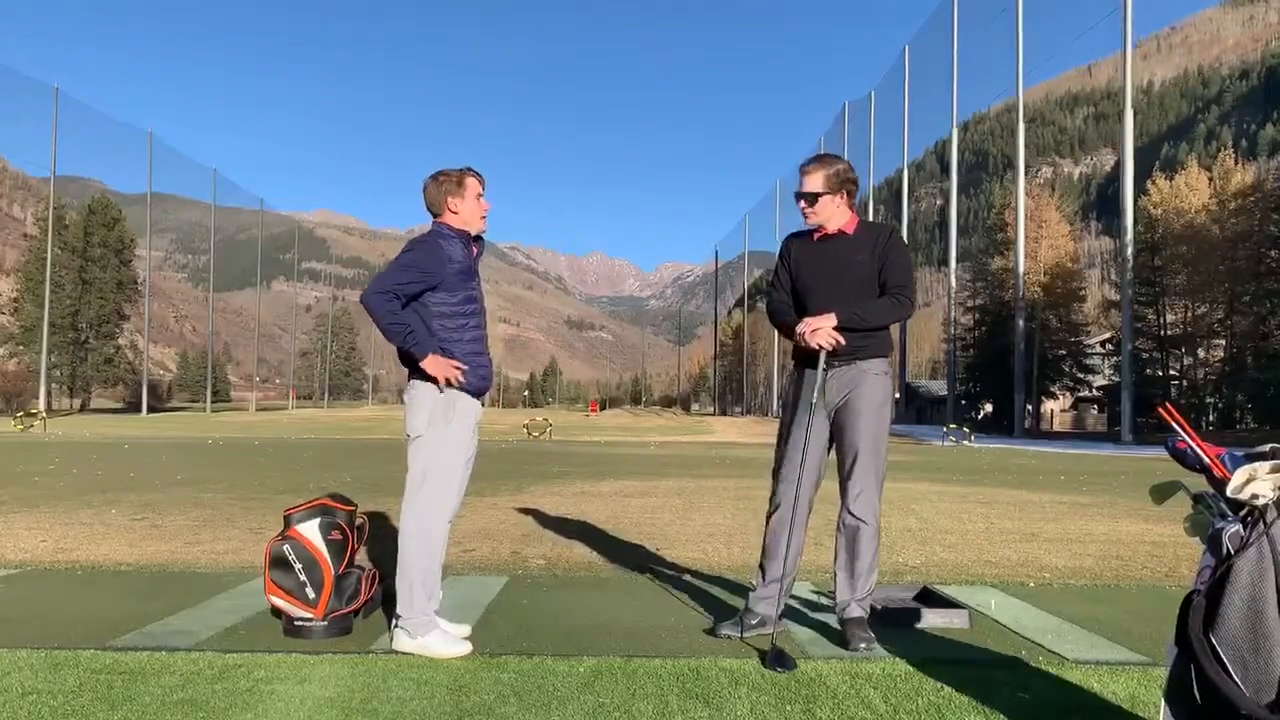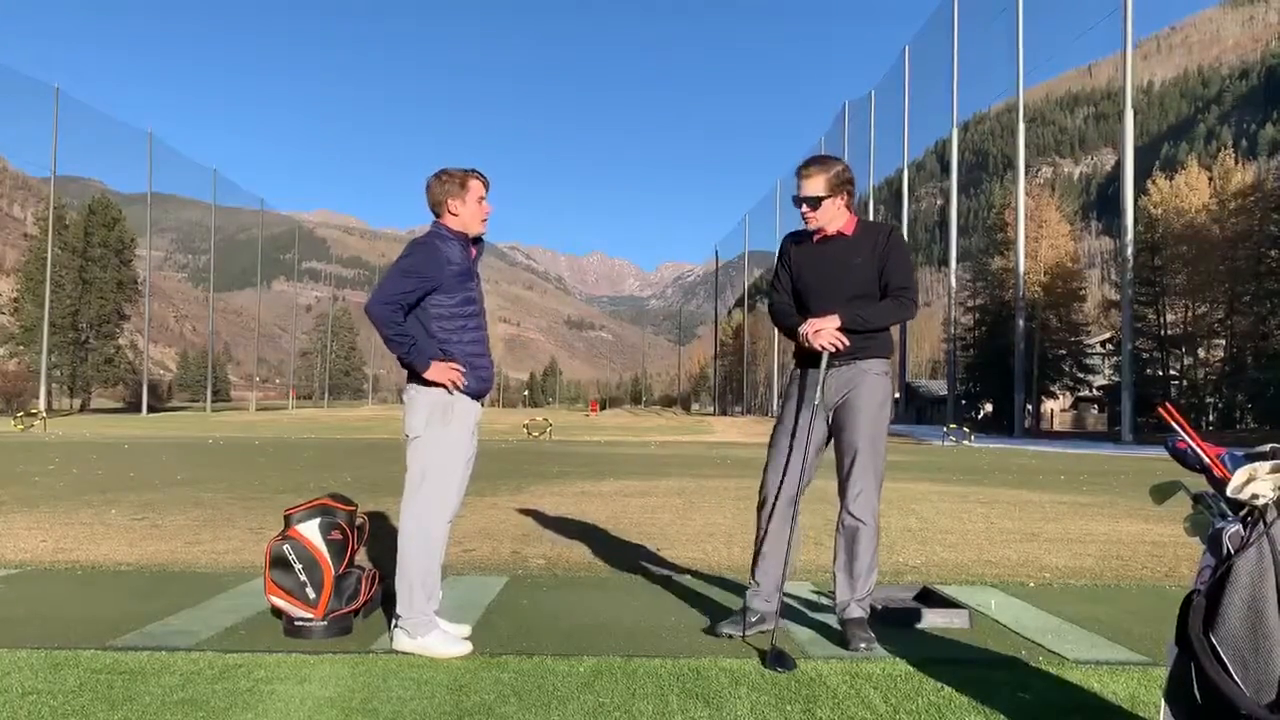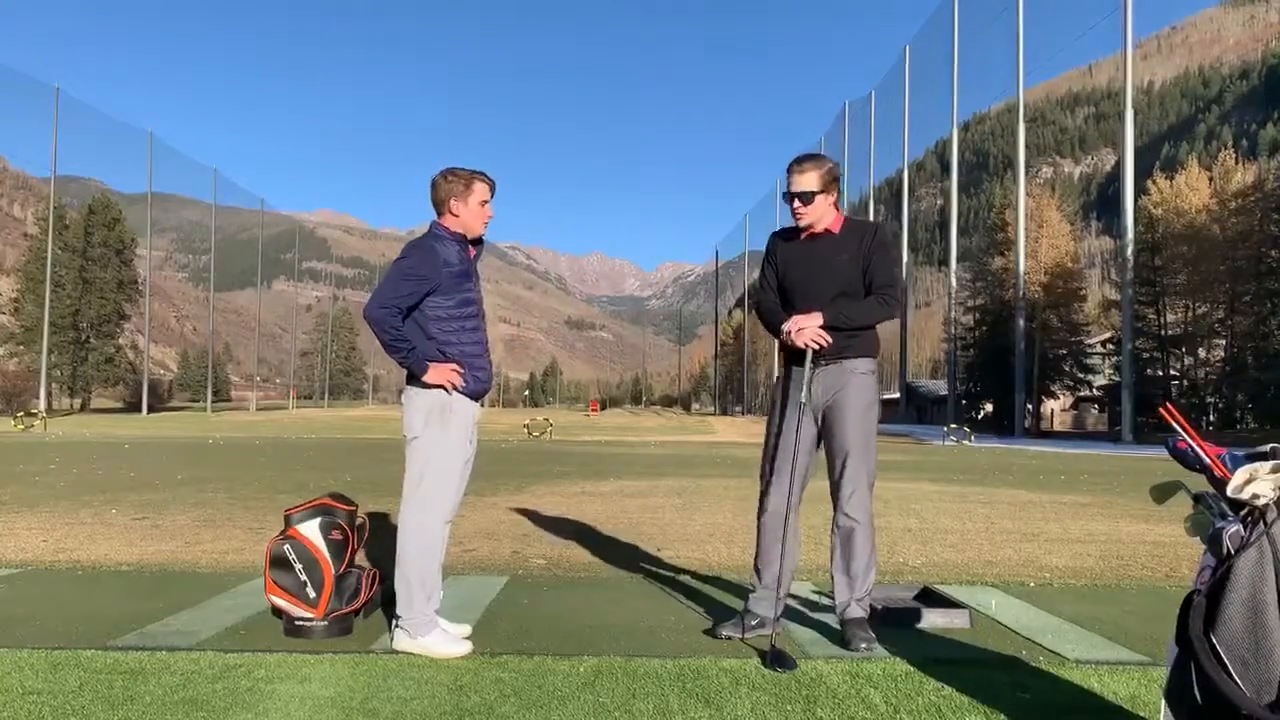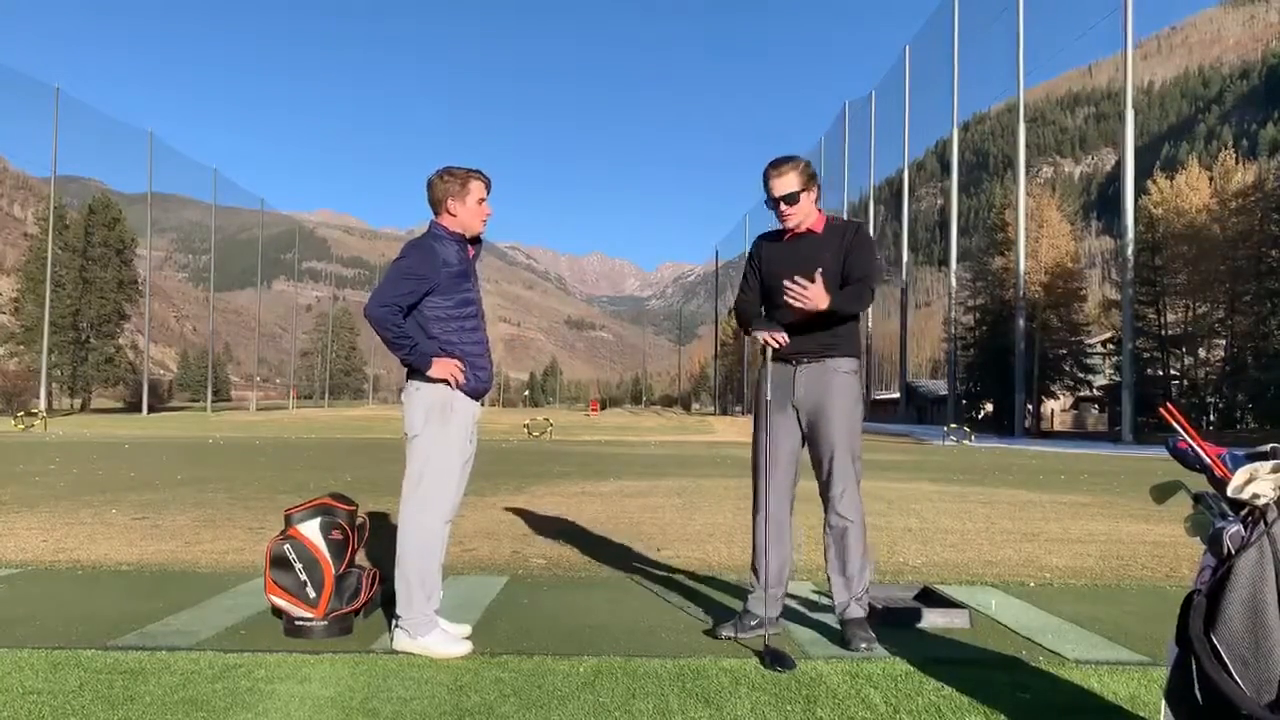
dt=0.3s
person 1, frame 1
left shoulder: (882, 239)
right shoulder: (794, 246)
left elbow: (901, 302)
right elbow: (777, 305)
left wrist: (834, 318)
right wrist: (802, 328)
left hip: (864, 374)
right hip: (808, 375)
left knee: (860, 497)
right knee: (788, 492)
left ankle: (854, 612)
right ankle: (764, 605)
person 1, frame 2
left shoulder: (883, 239)
right shoulder: (793, 246)
left elbow: (904, 303)
right elbow: (779, 305)
left wrist: (838, 319)
right wrist: (805, 329)
left hip: (864, 374)
right hip: (808, 374)
left knee: (858, 497)
right knee: (777, 489)
left ankle: (854, 611)
right ankle: (762, 603)
person 1, frame 3
left shoulder: (869, 237)
right shoulder: (780, 243)
left elbow: (887, 301)
right elbow: (764, 301)
left wrist: (820, 317)
right wrist: (787, 327)
left hip: (850, 373)
right hip: (795, 374)
left knee: (851, 496)
right knee: (777, 493)
left ankle: (854, 611)
right ankle: (764, 606)
person 1, frame 4
left shoulder: (850, 235)
right shoulder: (764, 246)
left elbow: (862, 294)
right elbow: (746, 304)
left wrist: (824, 302)
right wrist: (757, 326)
left hip: (833, 371)
right hip: (779, 374)
left knee: (840, 492)
right knee: (770, 493)
left ankle: (853, 610)
right ankle: (764, 606)
person 2, frame 1
left shoulder: (464, 253)
right shoulder: (432, 249)
right elbow: (377, 296)
right wrist: (424, 355)
left hip: (462, 397)
right hip: (441, 398)
left knee: (441, 509)
right knee: (428, 509)
left ankle: (424, 614)
right ankle: (413, 625)
person 2, frame 2
left shoulder: (464, 254)
right shoulder: (429, 252)
right elbow: (381, 307)
right wrist: (423, 363)
left hip: (463, 400)
right hip: (440, 399)
left knee: (441, 510)
right knee: (427, 509)
left ankle: (423, 614)
right ankle: (413, 626)
person 2, frame 3
left shoulder: (463, 254)
right shoulder: (427, 253)
right elbow: (379, 311)
right wrist: (422, 366)
left hip: (463, 401)
right hip: (440, 401)
left knee: (440, 511)
right knee: (427, 510)
left ankle: (423, 614)
right ankle: (413, 626)
person 2, frame 4
left shoulder: (463, 253)
right shoulder: (427, 252)
right elbow: (380, 309)
right wrist: (426, 361)
left hip: (463, 399)
right hip: (438, 398)
left knee: (441, 510)
right knee: (426, 509)
left ankle: (424, 614)
right ankle: (413, 626)
